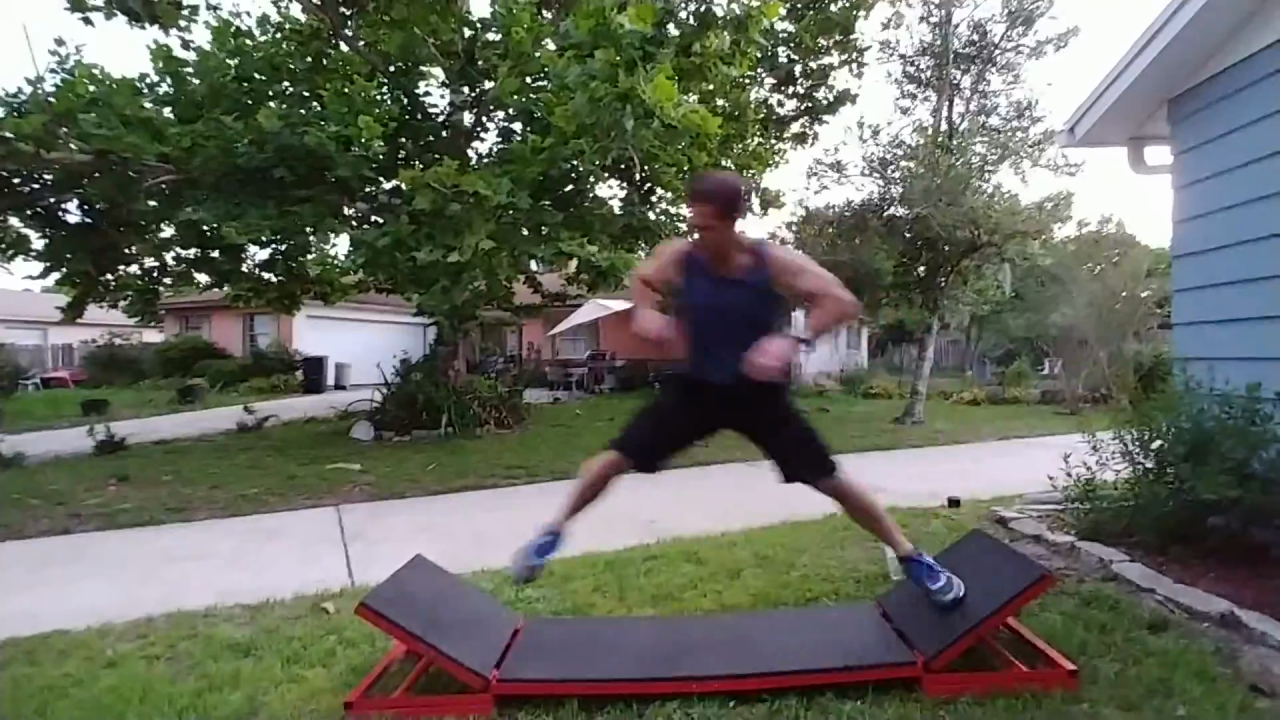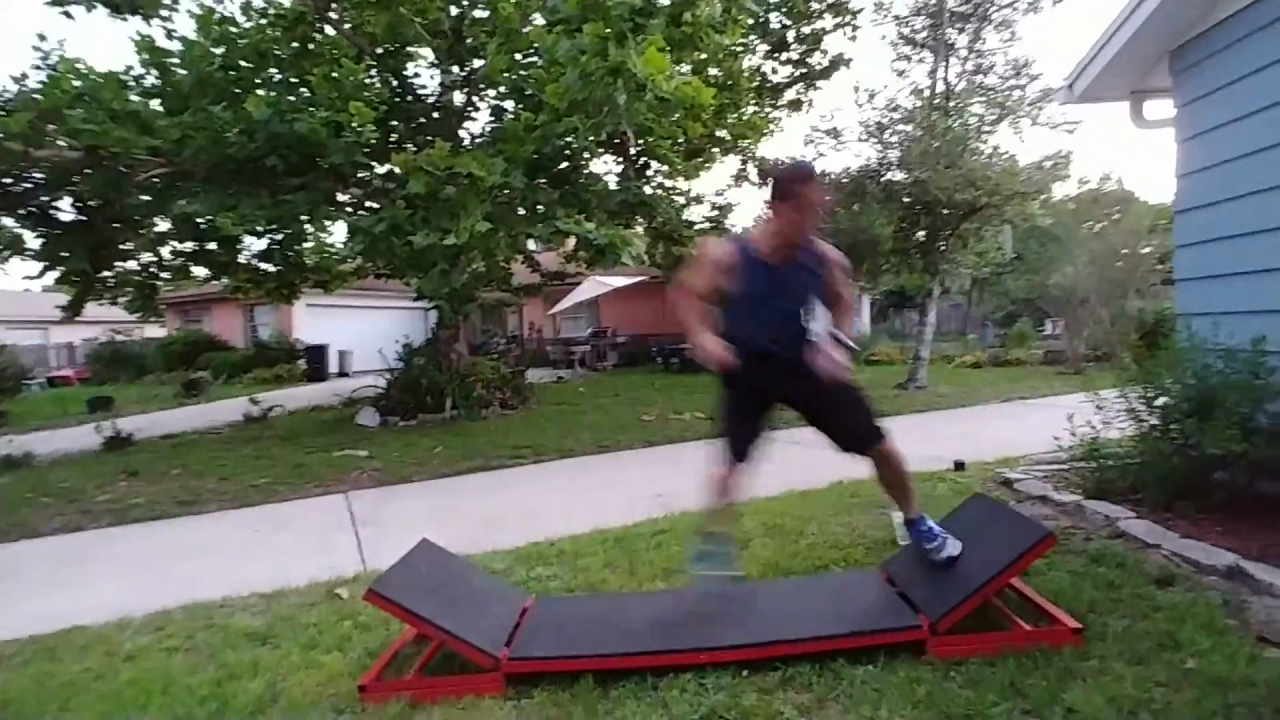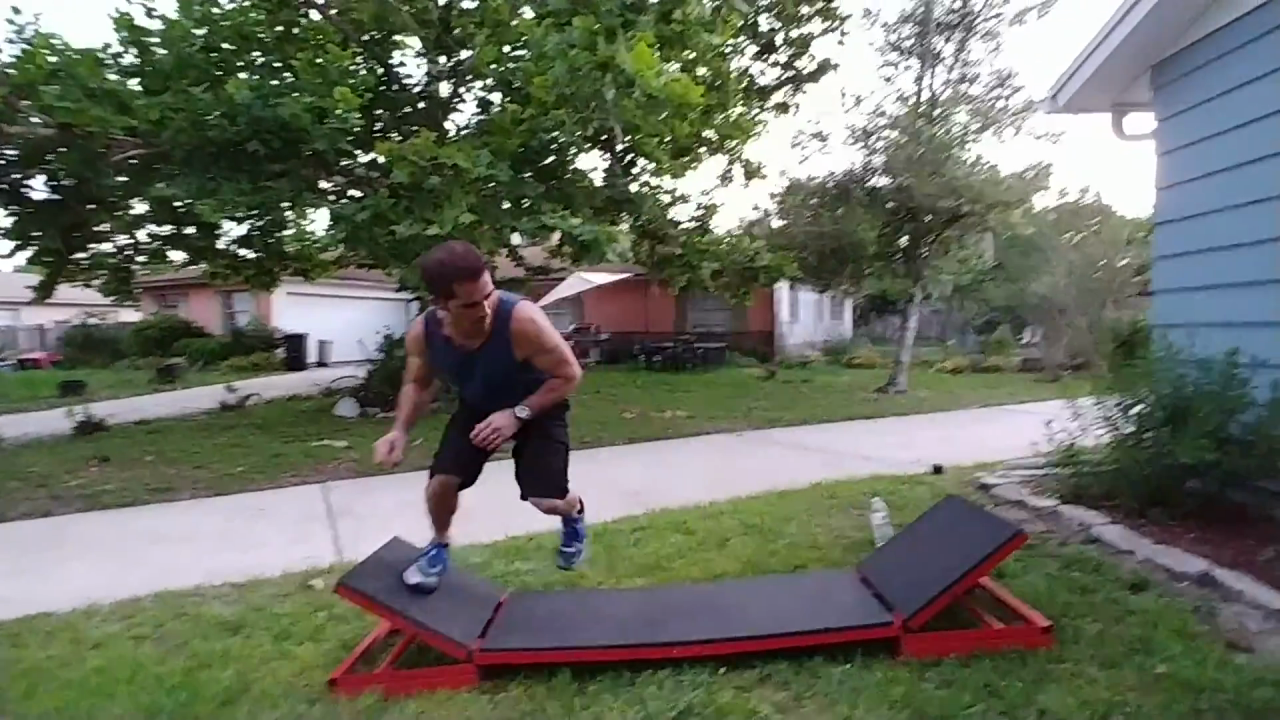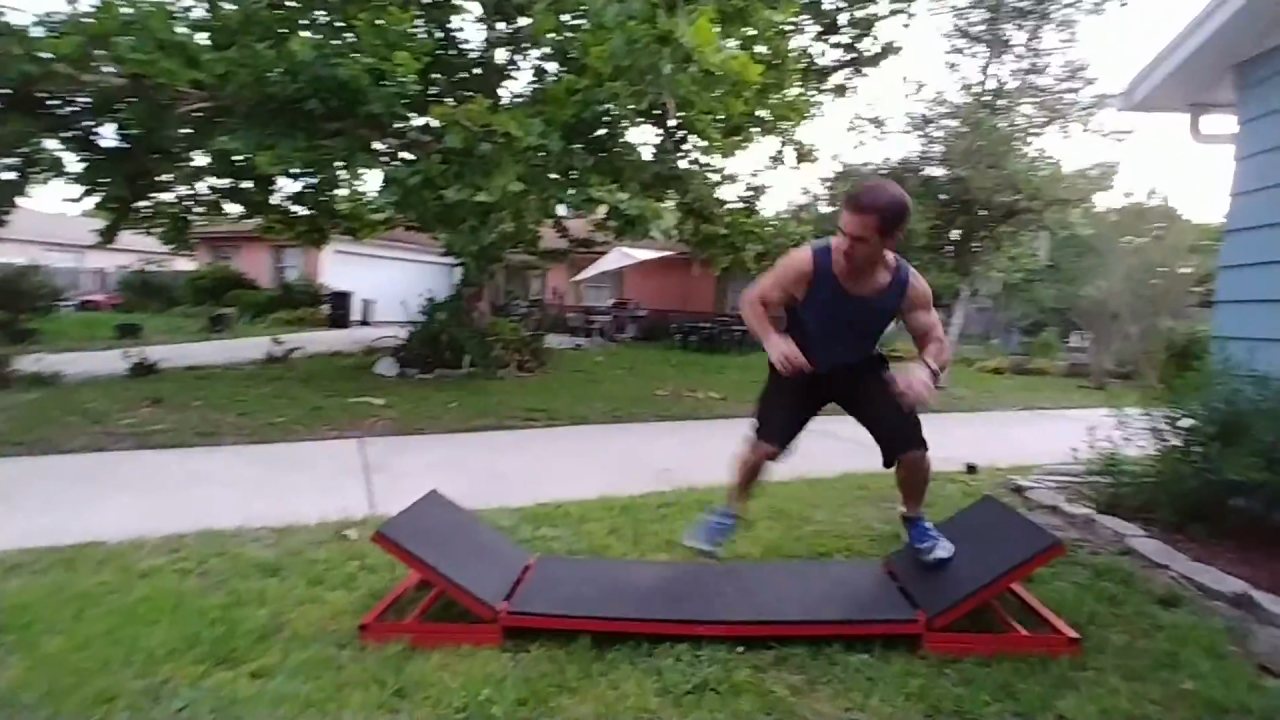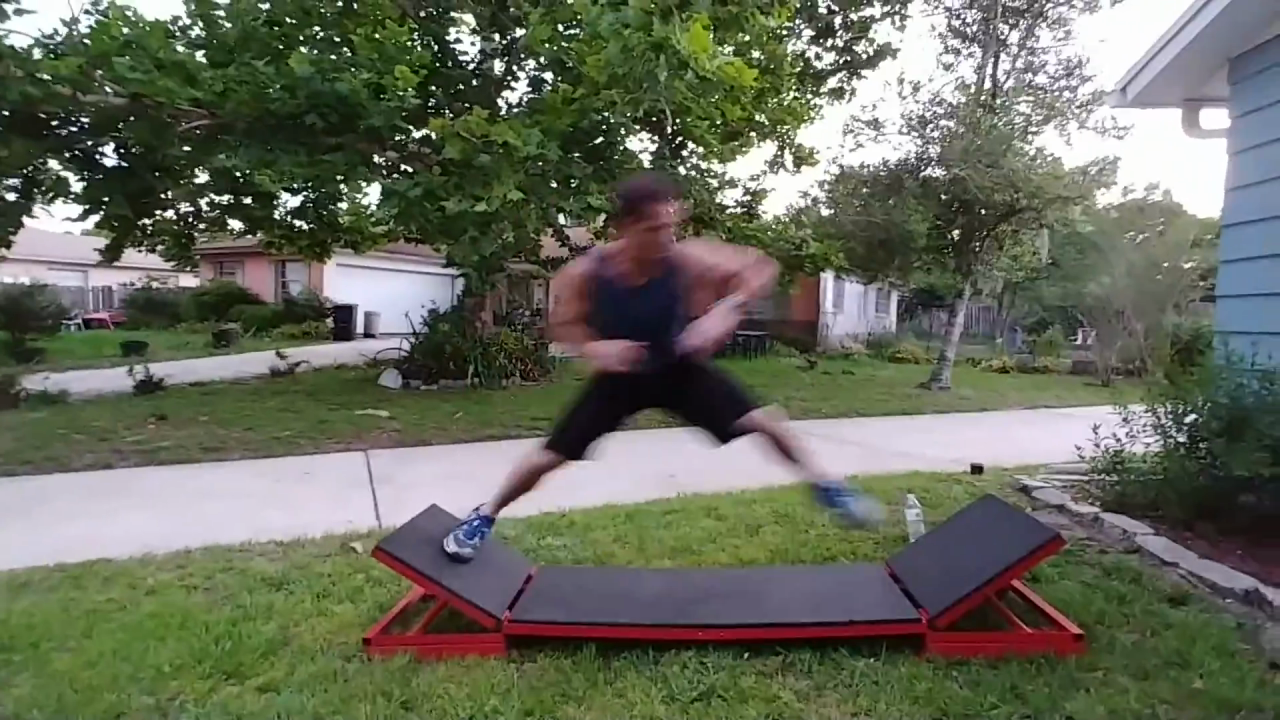
dt=1s
person 1, frame 1
left shoulder: (775, 263)
right shoulder: (677, 257)
left elbow: (844, 304)
right elbow: (640, 282)
left wrist: (793, 341)
right wrist: (645, 313)
left hip: (757, 391)
right hip: (697, 387)
left knee: (827, 479)
right knee: (618, 457)
left ankle: (910, 557)
right ankle: (556, 532)
person 1, frame 2
left shoulder: (822, 257)
right shoulder: (724, 255)
left elbow: (843, 304)
right elbow: (685, 295)
left wrist: (837, 343)
right wrist: (702, 337)
left hip: (800, 364)
right hip: (748, 370)
left knee: (874, 442)
right knee: (735, 457)
left ankle: (916, 524)
right ankle: (715, 538)
person 1, frame 3
left shoulder: (521, 319)
right shoulder: (425, 332)
left elbow: (569, 374)
right elbow: (417, 382)
left wrist: (517, 414)
right wrist: (400, 430)
left hip: (534, 407)
right hip: (476, 407)
left knee: (547, 499)
right knee: (444, 480)
left ankle: (573, 512)
right ankle: (439, 546)
person 1, frame 4
left shoulder: (909, 285)
right shoulder: (808, 262)
left elbow: (936, 340)
right elbow: (752, 301)
left wrist: (926, 369)
right wrist: (772, 339)
left hip: (862, 370)
right hip: (800, 365)
left knee: (912, 450)
right knee: (767, 444)
left ankle: (914, 520)
right ankle: (730, 510)
person 1, frame 5
left shoulder: (685, 260)
right shoulder: (585, 273)
left elbow: (760, 269)
right elbow: (563, 329)
left wrist: (720, 314)
right wrist: (592, 349)
left hip: (676, 369)
right hip: (620, 374)
left knee: (756, 420)
right knee: (554, 452)
left ankle: (819, 481)
right ankle: (484, 516)
